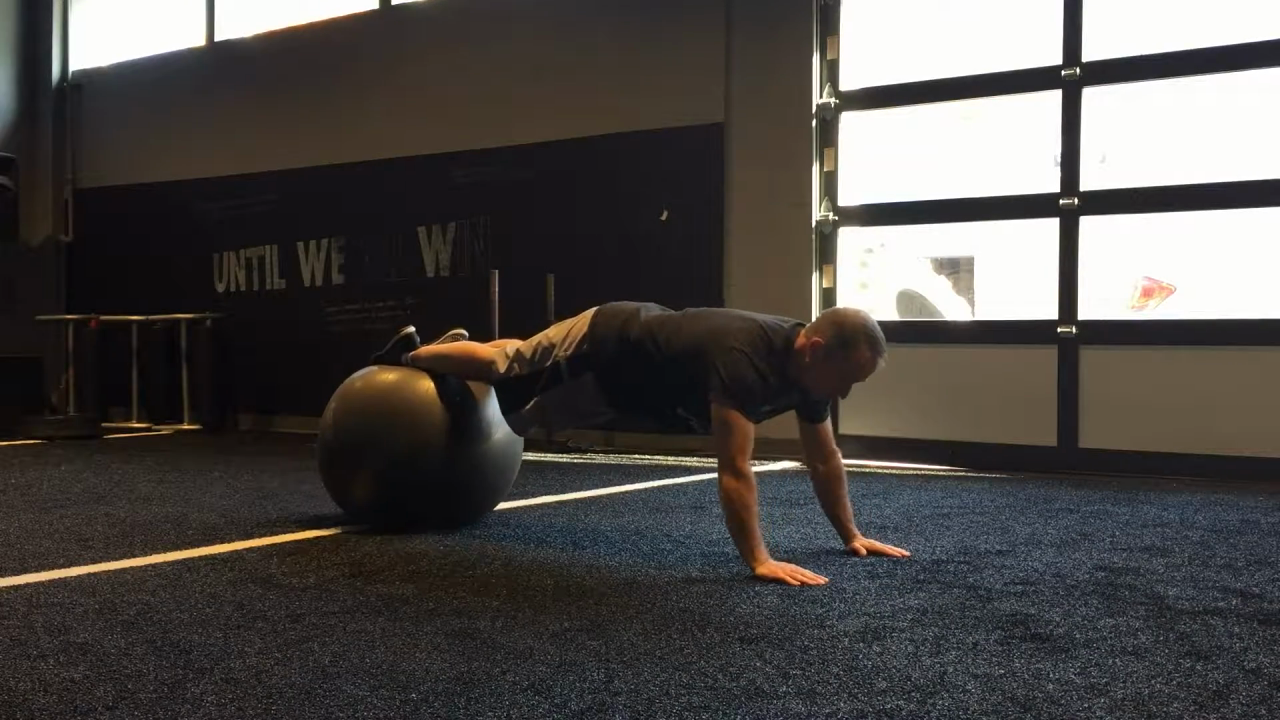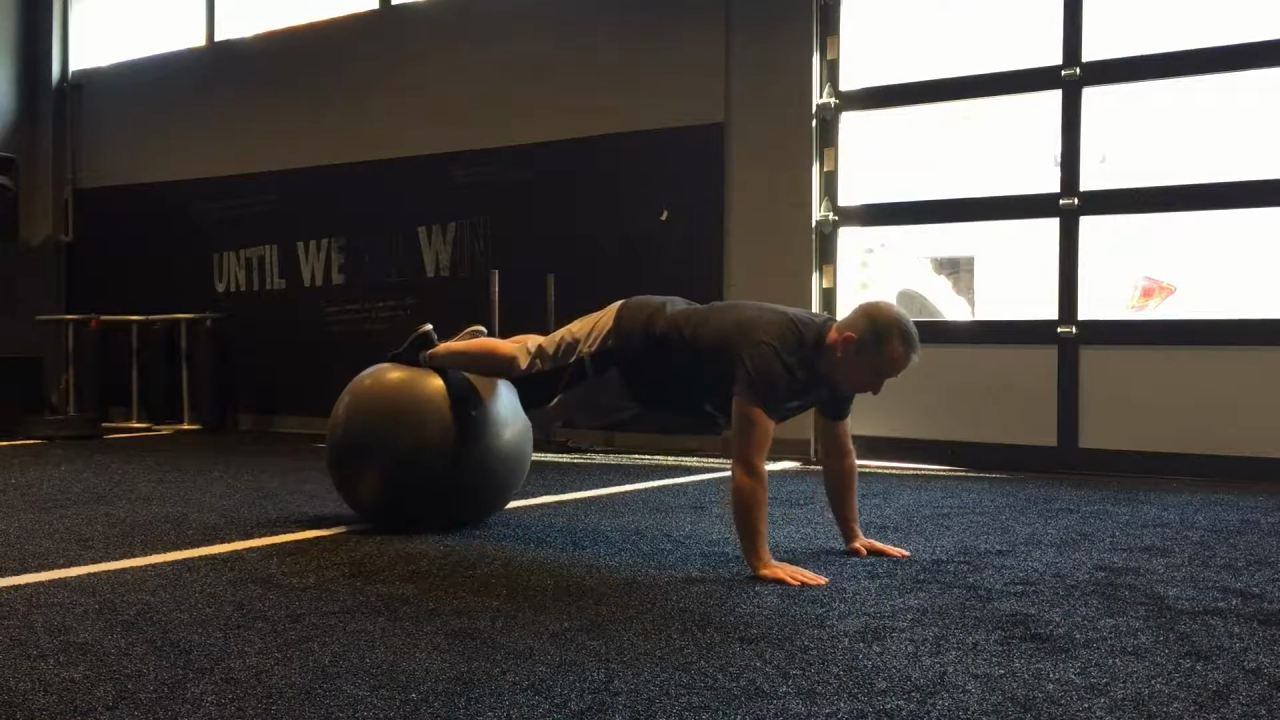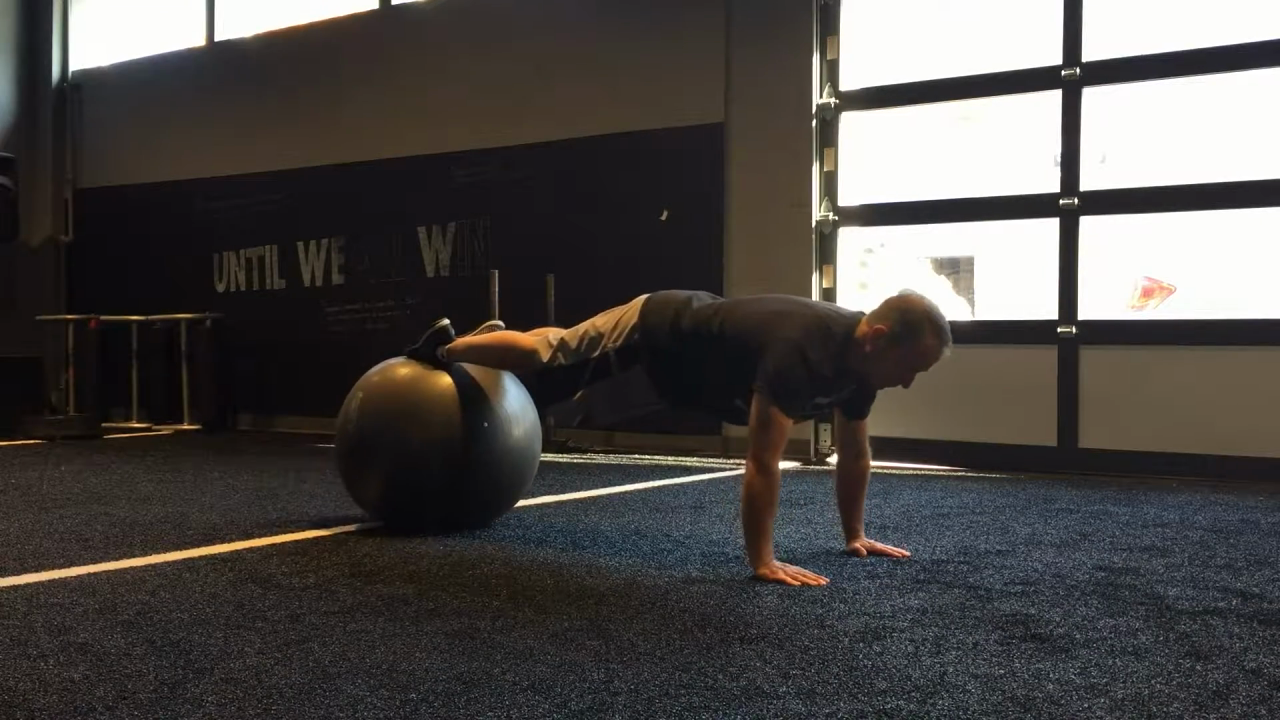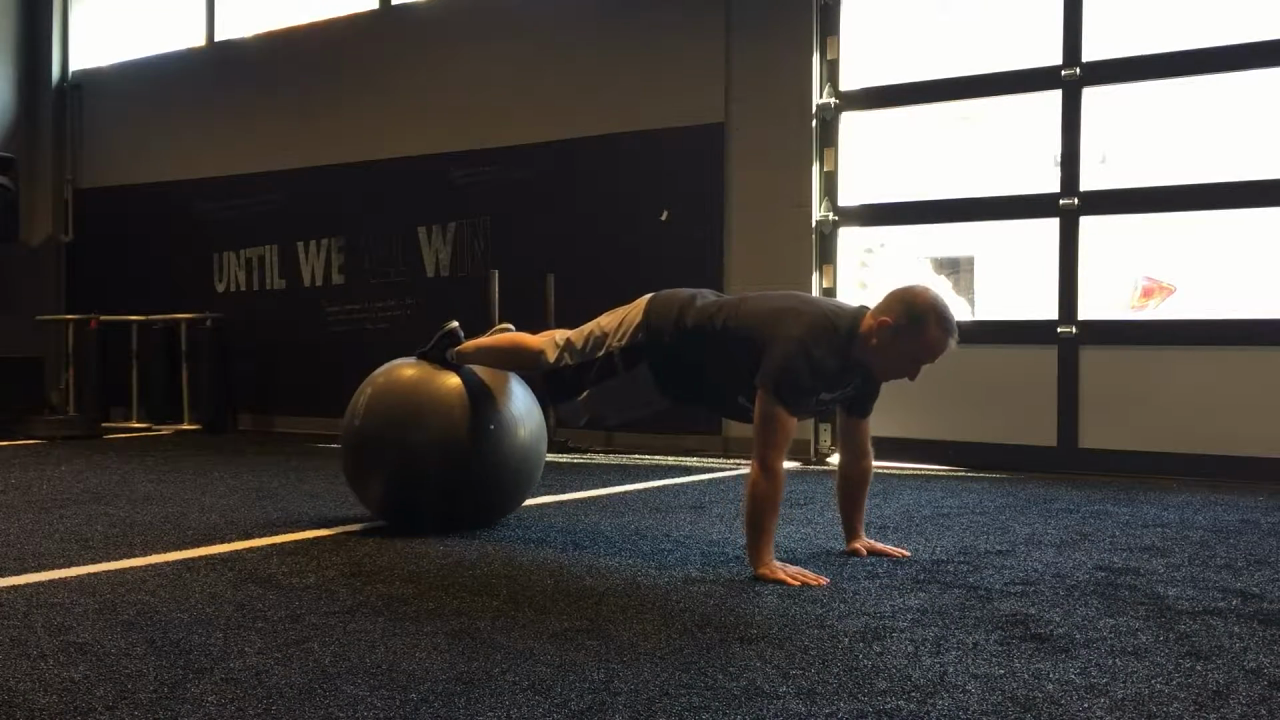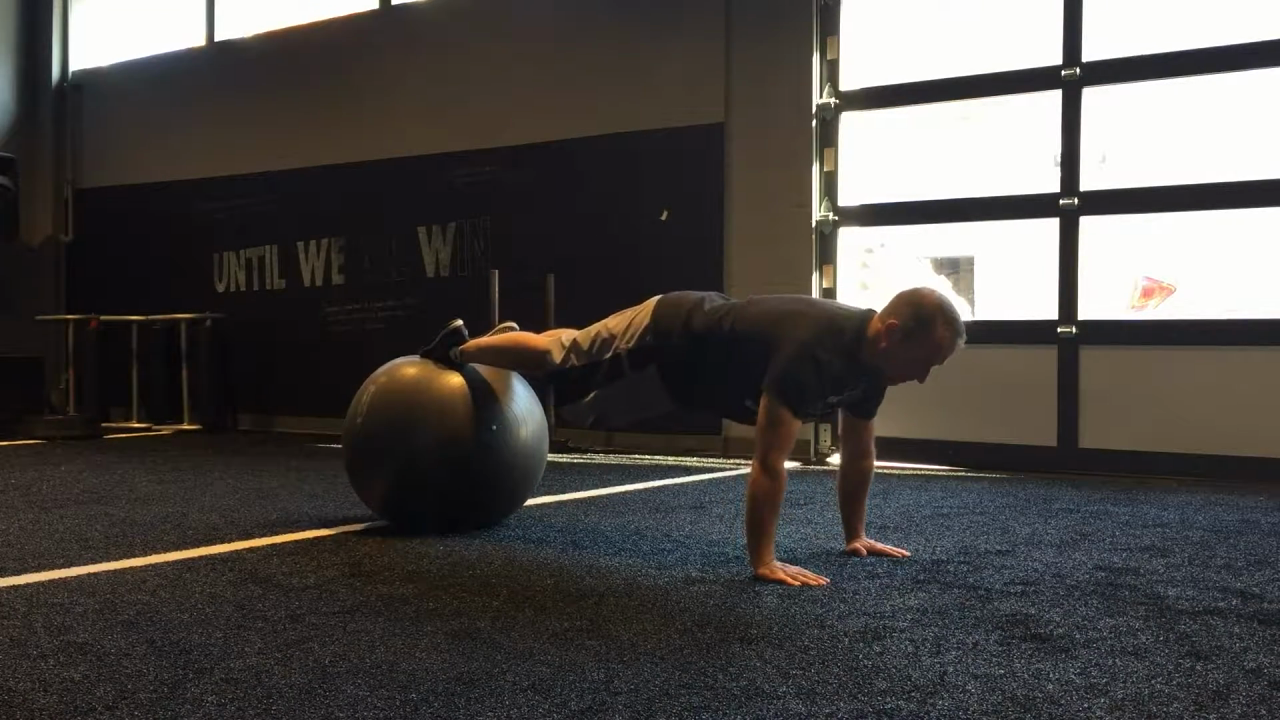
dt=0.4s
person 1, frame 1
left shoulder: (808, 365)
right shoulder: (745, 357)
left elbow: (824, 457)
right elbow: (734, 466)
left wrist: (851, 535)
right wrist: (758, 560)
left hip: (642, 334)
right hip: (601, 349)
left knee: (514, 360)
right knee: (504, 369)
left ankle: (457, 342)
right ankle: (412, 351)
person 1, frame 2
left shoulder: (834, 361)
right shoulder: (774, 351)
left elbow: (838, 455)
right elbow: (748, 464)
left wrist: (853, 535)
right wrist: (760, 561)
left hip: (666, 327)
right hip: (627, 343)
left knee: (538, 358)
right knee: (526, 366)
left ankle: (474, 338)
right ankle: (430, 349)
person 1, frame 3
left shoulder: (860, 357)
right shoulder: (803, 347)
left elbow: (853, 454)
right elbow: (763, 461)
left wrist: (855, 535)
right wrist: (762, 561)
left hip: (691, 325)
right hip: (651, 337)
left knee: (556, 348)
right knee: (545, 357)
left ankle: (484, 336)
right ankle: (446, 345)
person 1, frame 4
left shoulder: (864, 356)
right shoulder: (806, 343)
left elbow: (856, 453)
right elbow: (767, 461)
left wrist: (855, 536)
right wrist: (762, 561)
left hip: (687, 343)
right hip: (655, 338)
left knee: (560, 355)
right knee: (550, 360)
left ankle: (496, 337)
right ankle: (455, 347)
person 1, frame 5
left shoulder: (871, 359)
right shoulder: (814, 346)
left elbow: (857, 453)
right elbow: (769, 460)
left wrist: (855, 535)
right wrist: (762, 560)
left hip: (695, 346)
right hip: (663, 340)
left knee: (569, 350)
right knee: (557, 360)
left ankle: (508, 333)
right ankle: (459, 345)
